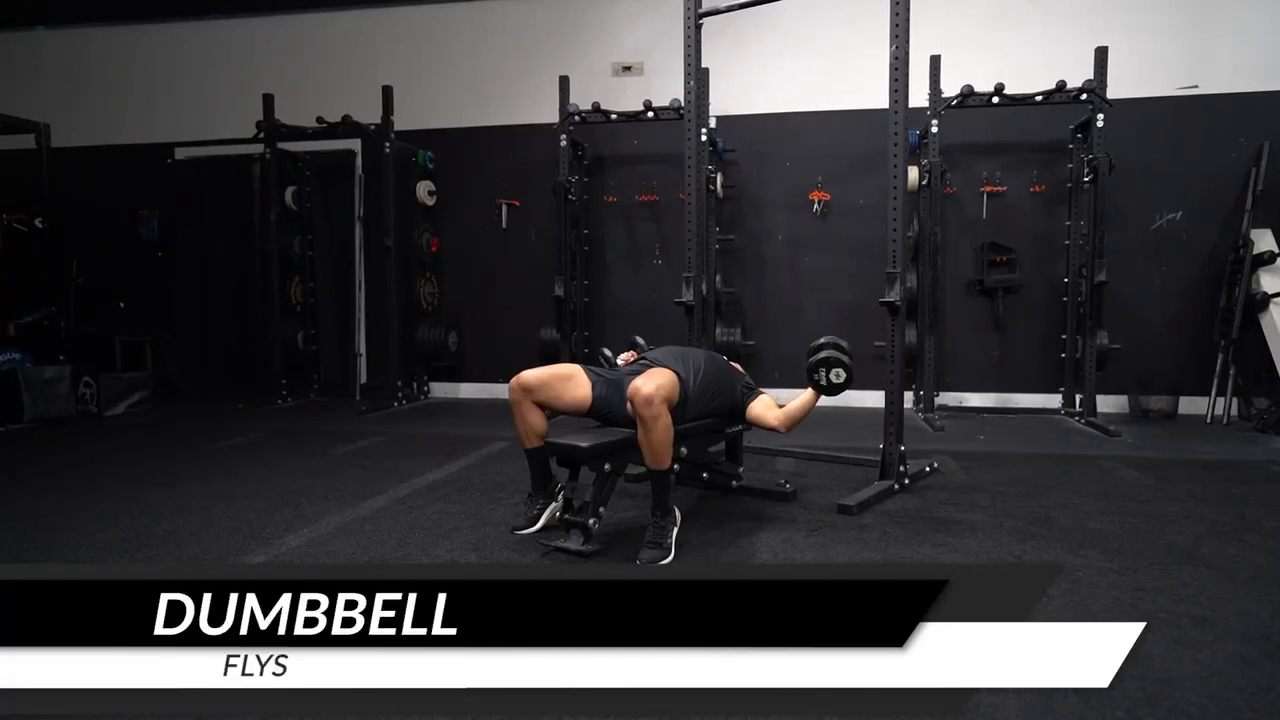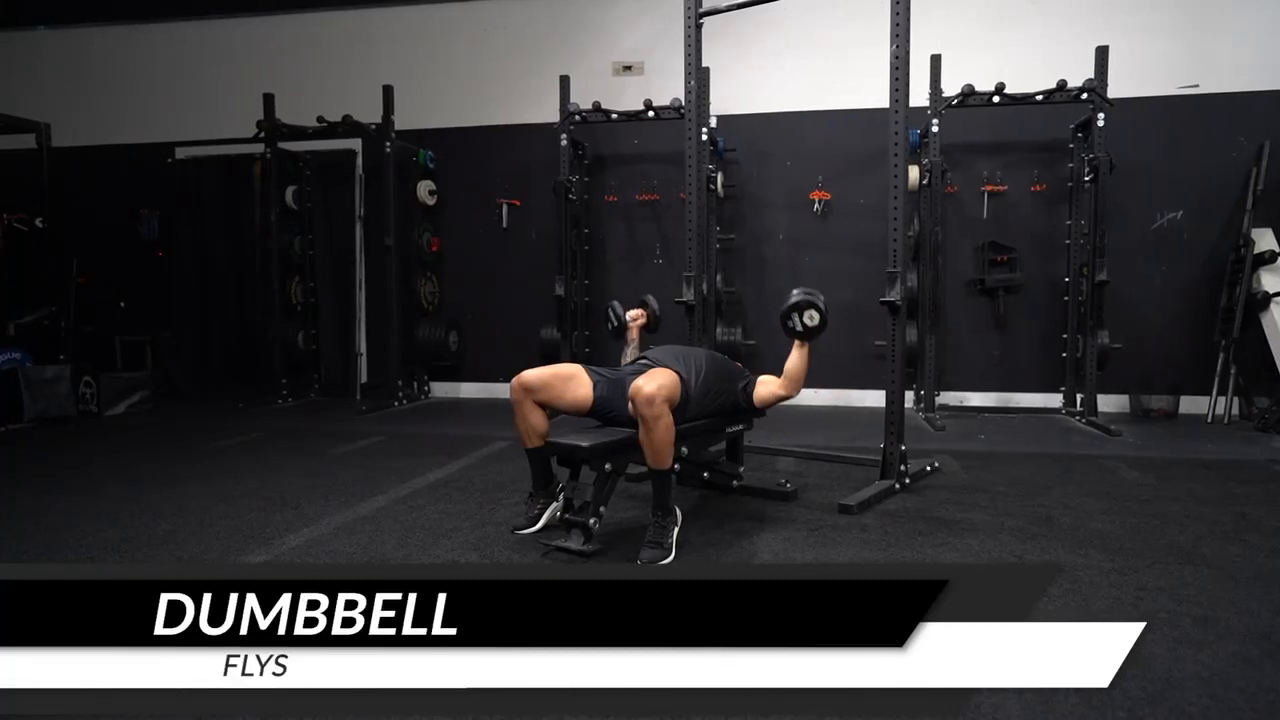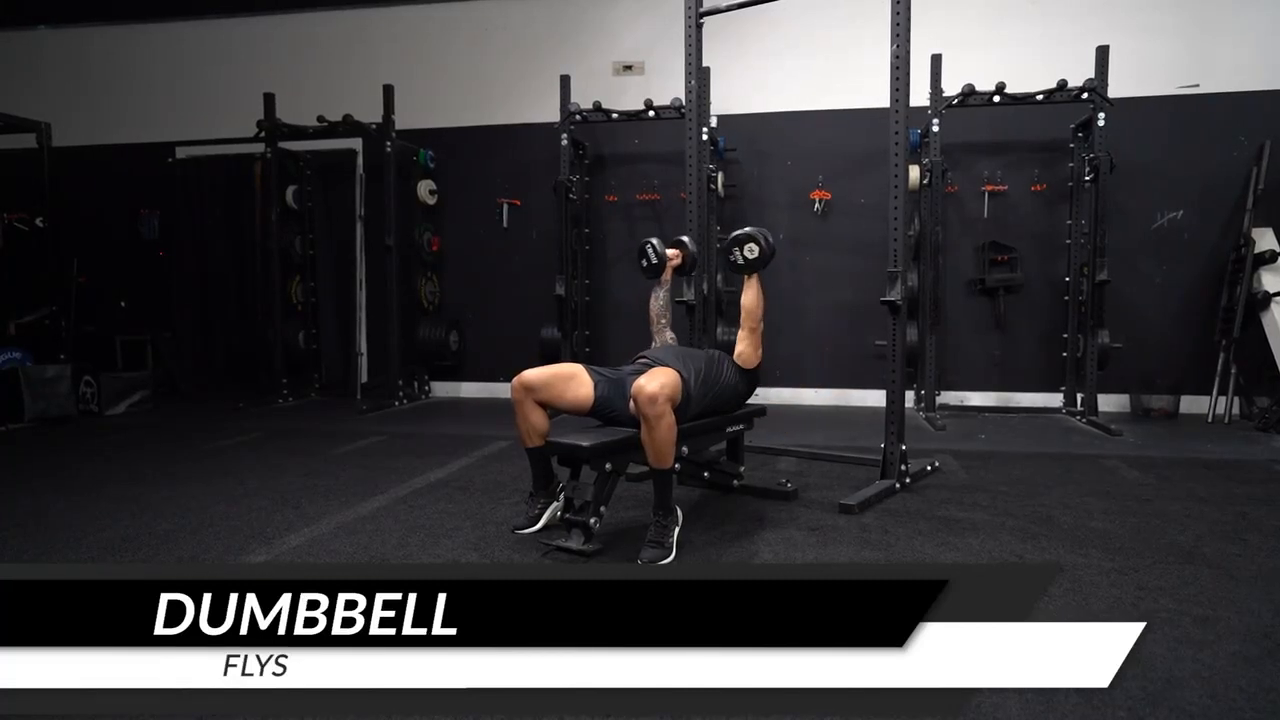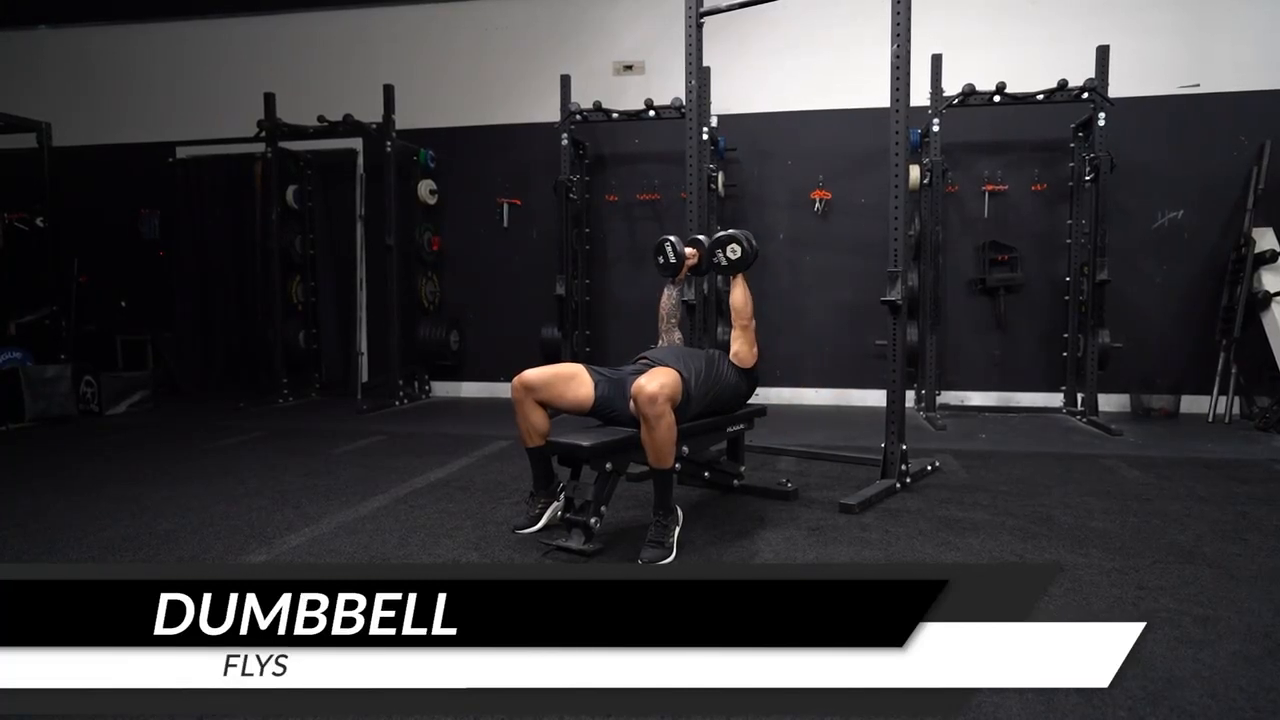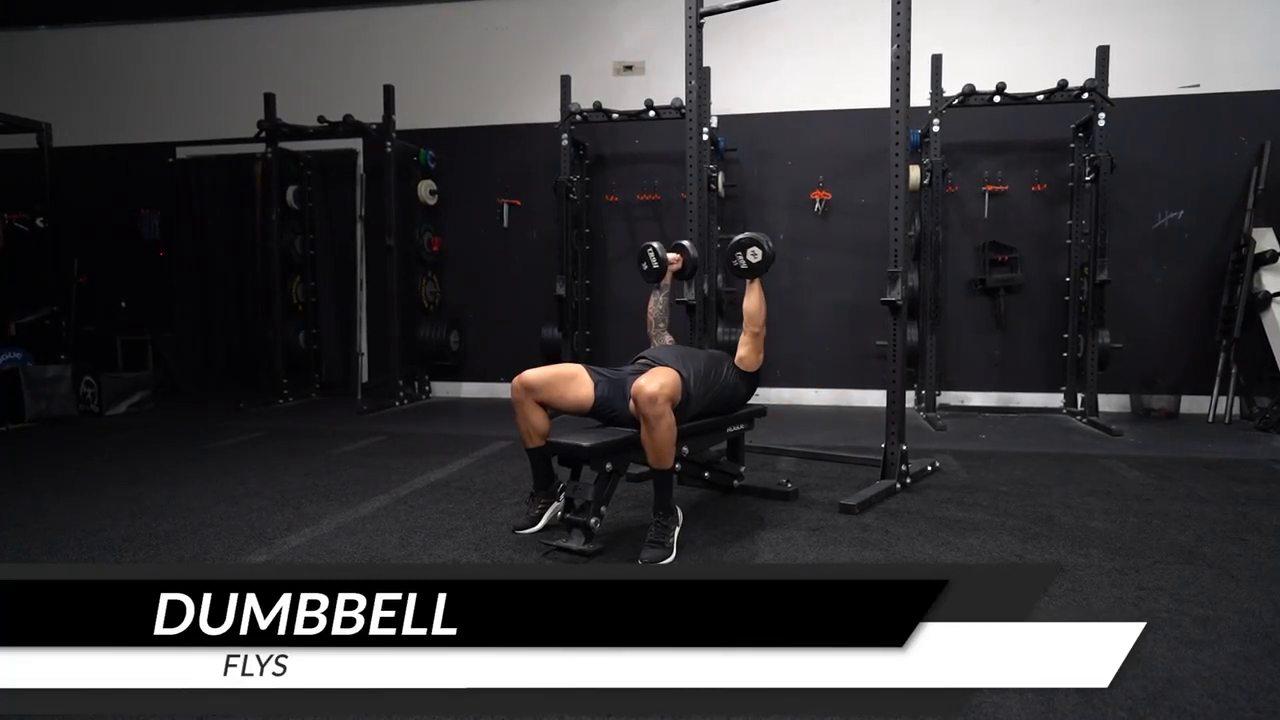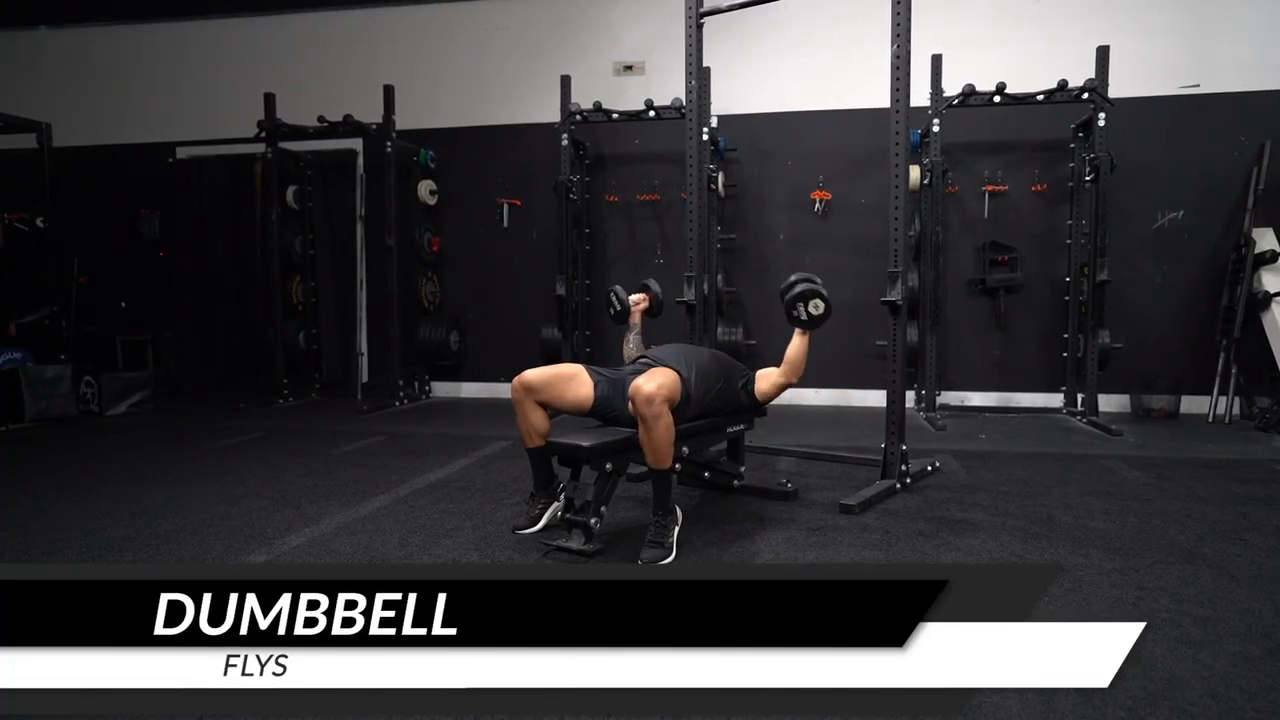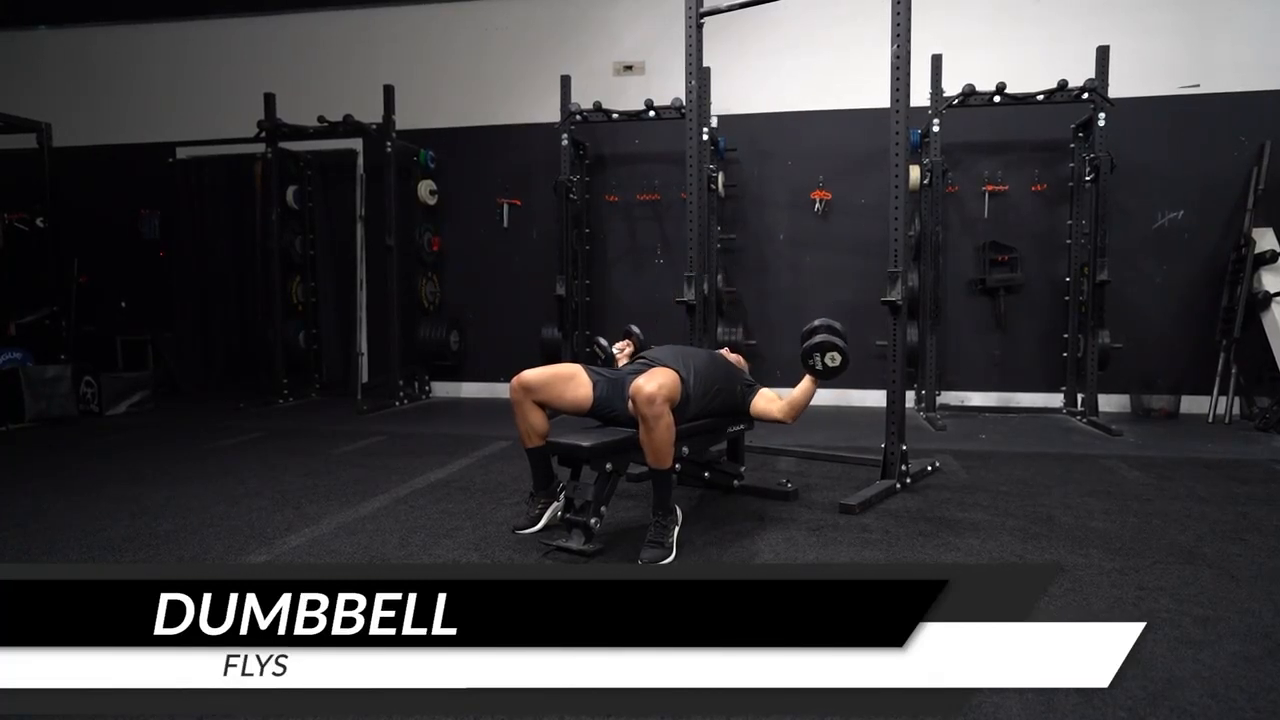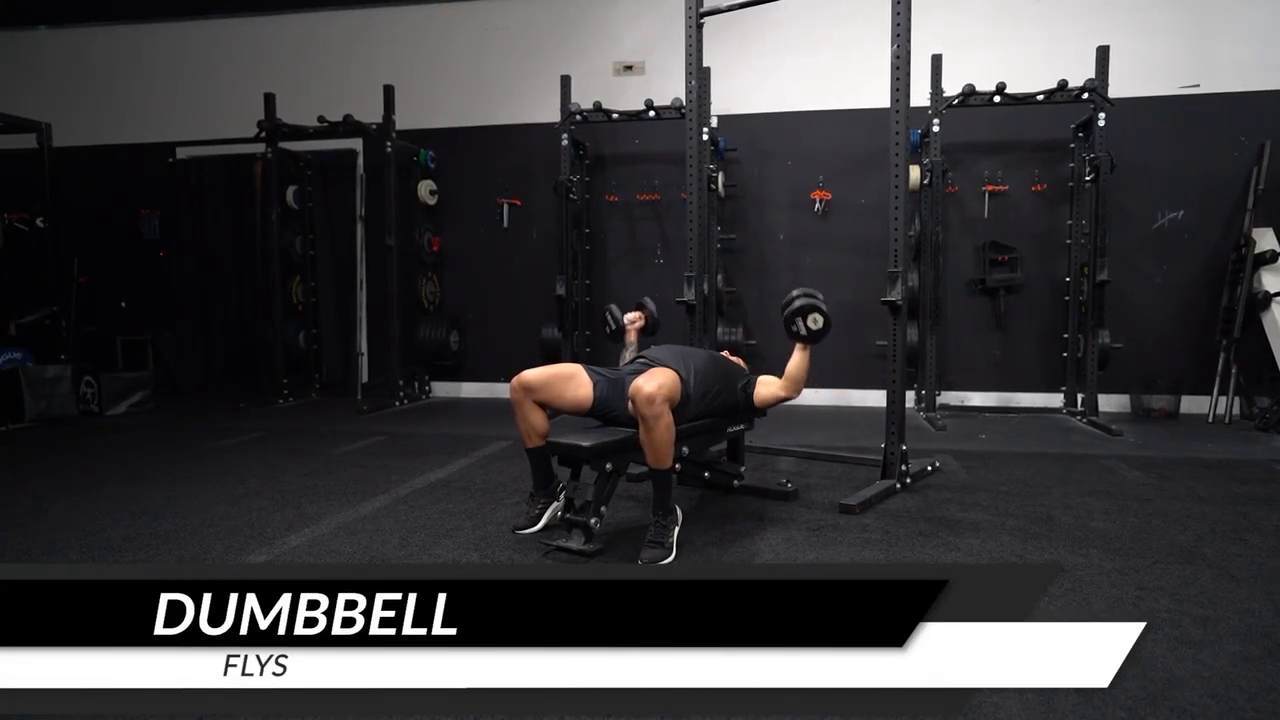
dt=0.5s
person 1, frame 1
left shoulder: (741, 389)
left elbow: (780, 421)
right wrist: (626, 364)
left hip: (652, 392)
right hip: (626, 381)
left knee: (646, 394)
right knee: (523, 385)
left ankle: (663, 517)
right ankle: (545, 493)
person 1, frame 2
left shoulder: (742, 385)
left elbow: (787, 387)
left wrist: (801, 341)
right wrist: (634, 332)
left hip: (651, 394)
right hip: (631, 376)
left knee: (647, 393)
right knee: (525, 385)
left ankle: (664, 515)
right ankle: (545, 492)
person 1, frame 3
left shoulder: (737, 378)
right shoulder: (692, 360)
left elbow: (751, 327)
right elbow: (660, 323)
left wrist: (750, 275)
right wrist: (666, 272)
left hip: (656, 391)
right hip: (624, 378)
left knee: (649, 394)
right knee: (525, 385)
left ankle: (665, 516)
right ankle: (546, 492)
person 1, frame 4
left shoulder: (738, 378)
right shoulder: (694, 360)
left elbow: (743, 324)
right elbow: (669, 324)
left wrist: (736, 273)
right wrist: (678, 274)
left hip: (656, 392)
right hip: (625, 379)
left knee: (649, 393)
right knee: (525, 385)
left ankle: (666, 516)
right ankle: (547, 493)
person 1, frame 5
left shoulder: (738, 380)
right shoulder: (695, 361)
left elbow: (753, 331)
right elbow: (658, 328)
left wrist: (752, 278)
right wrist: (665, 277)
left hip: (655, 389)
right hip: (624, 378)
left knee: (649, 393)
right knee: (525, 385)
left ankle: (665, 516)
right ankle: (547, 492)
person 1, frame 6
left shoulder: (743, 384)
left elbow: (787, 376)
right elbow: (633, 363)
left wrist: (802, 328)
right wrist: (636, 316)
left hip: (651, 394)
right hip: (623, 384)
left knee: (647, 394)
right knee: (525, 385)
left ankle: (665, 517)
right ankle: (547, 494)
person 1, frame 7
left shoulder: (740, 384)
left elbow: (785, 411)
left wrist: (814, 373)
right wrist: (623, 358)
left hip: (653, 392)
right hip: (627, 378)
left knee: (649, 393)
right knee: (524, 385)
left ankle: (664, 516)
right ankle: (546, 494)
person 1, frame 8
left shoulder: (741, 383)
left elbow: (787, 388)
left wrist: (802, 343)
right wrist: (631, 335)
left hip: (651, 393)
right hip: (628, 377)
left knee: (647, 392)
right knee: (524, 385)
left ankle: (665, 515)
right ankle: (546, 493)
